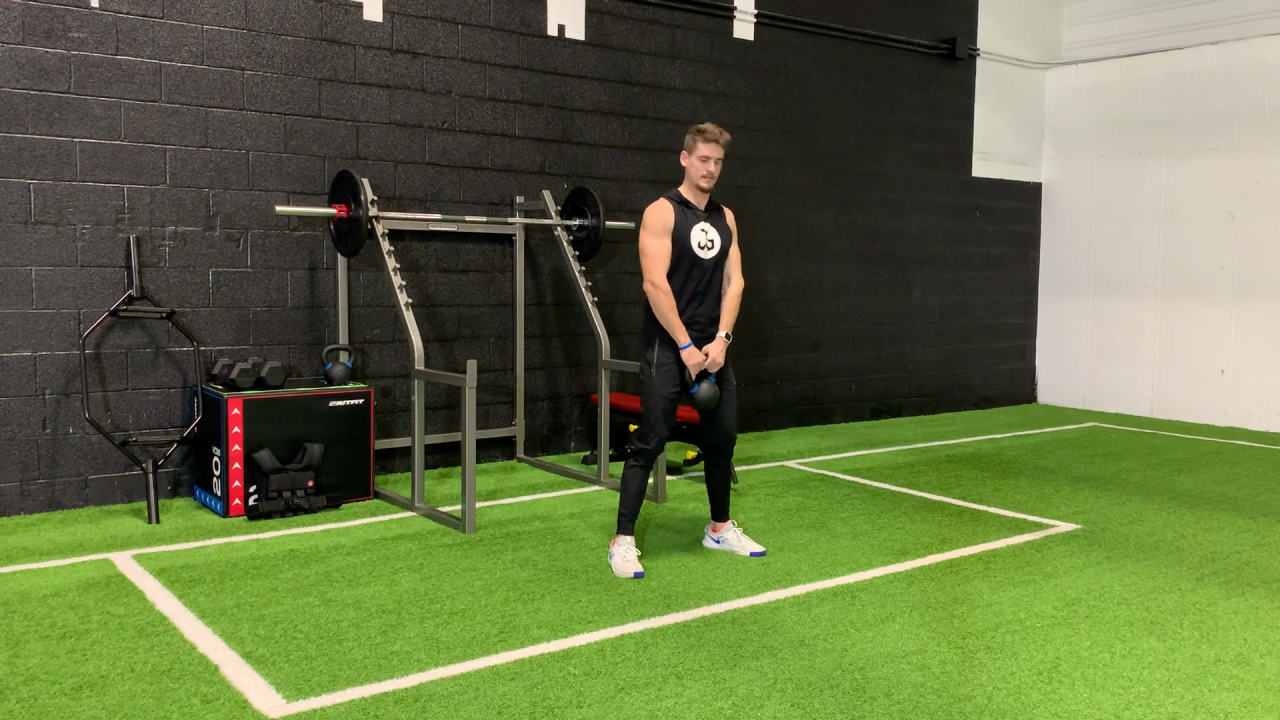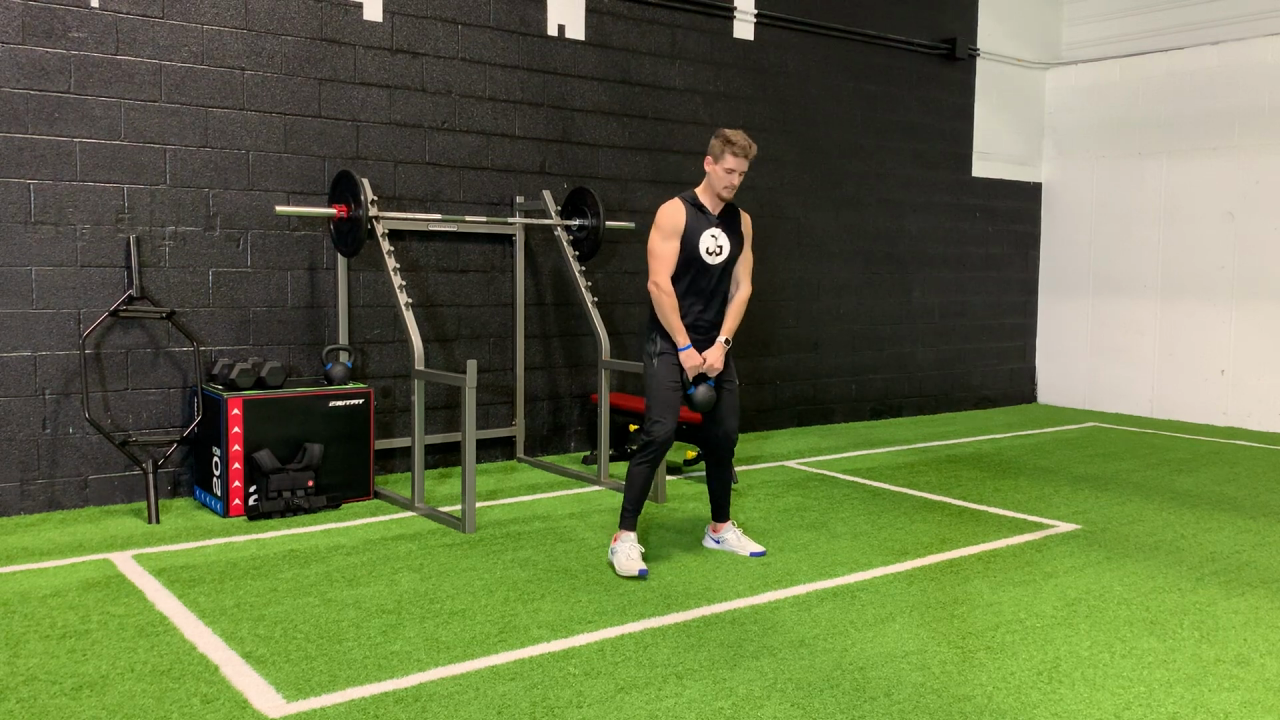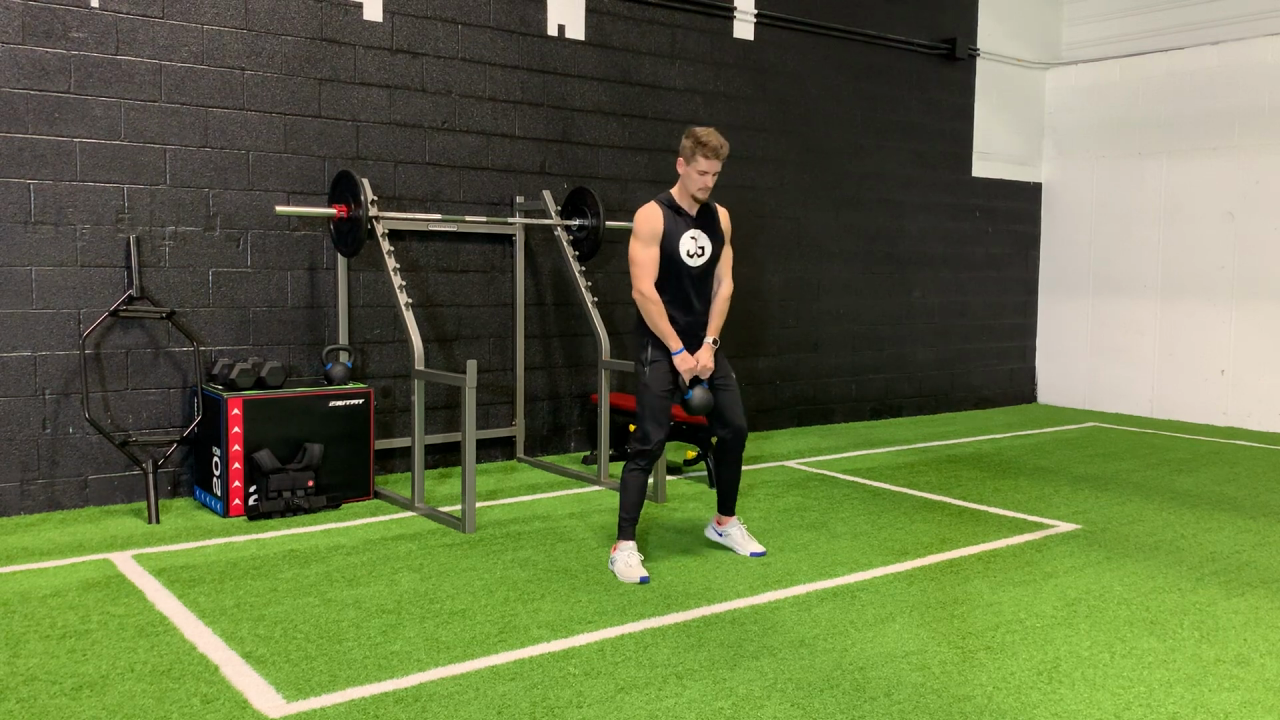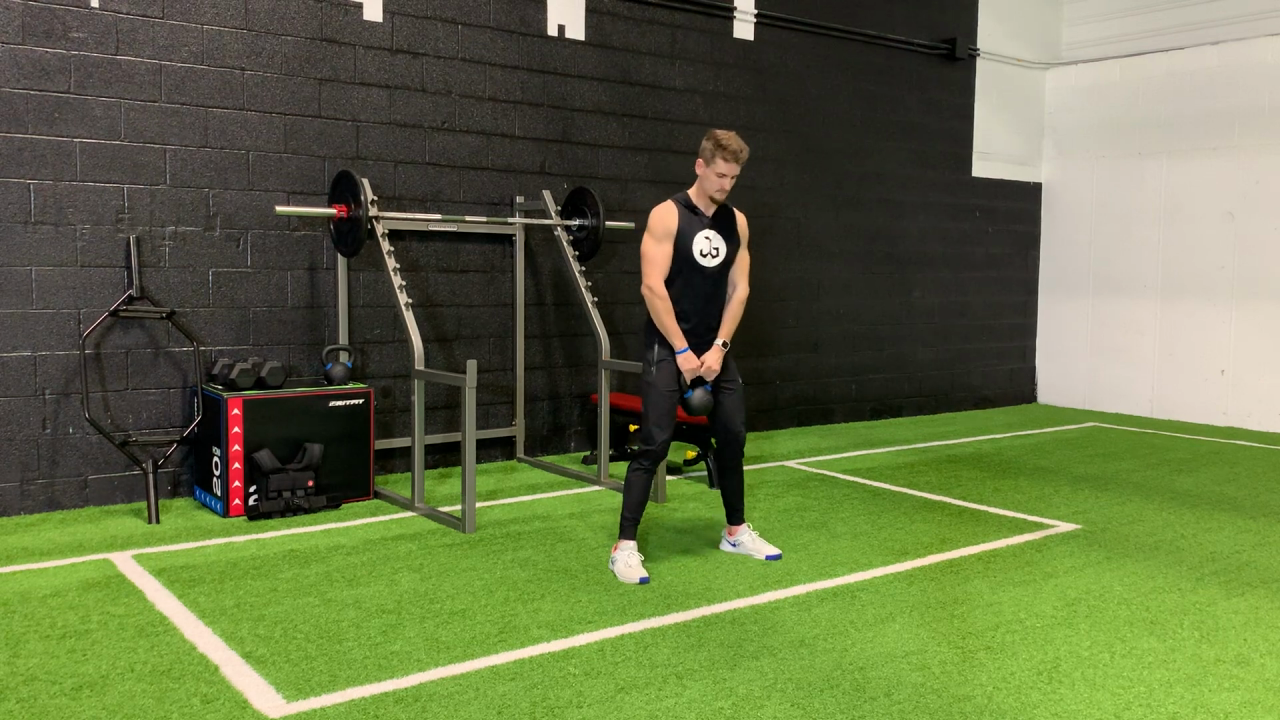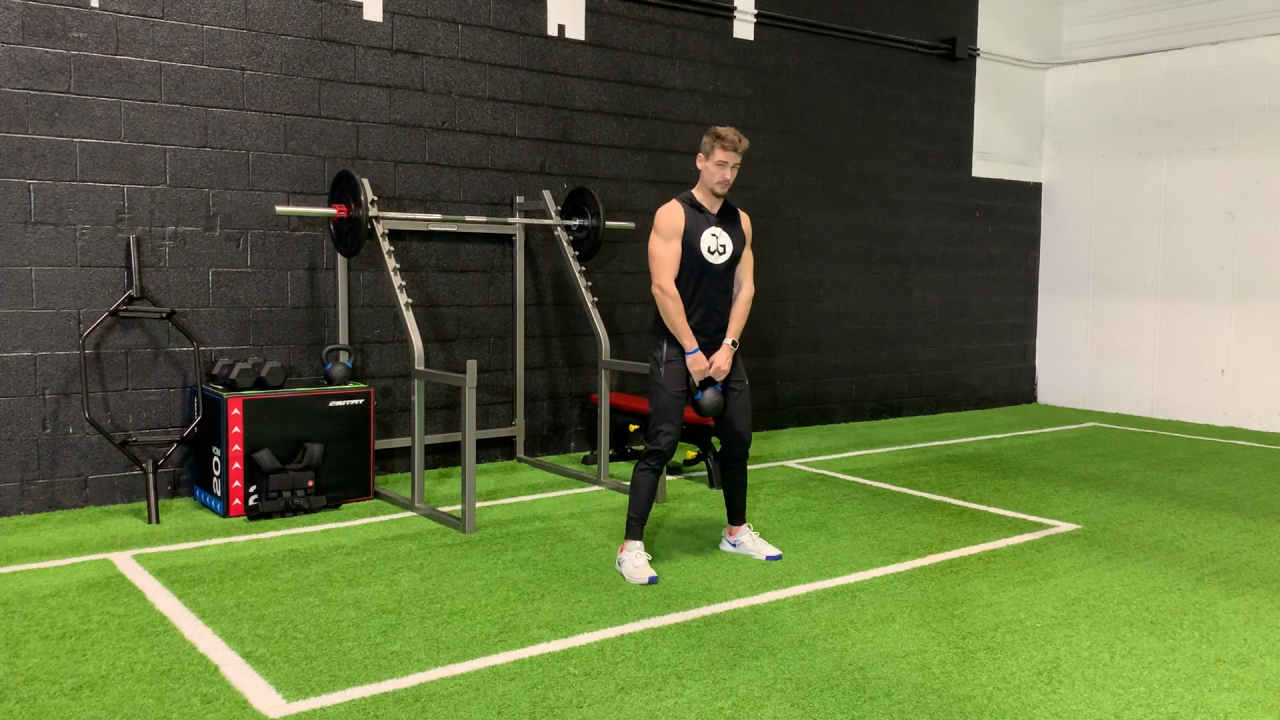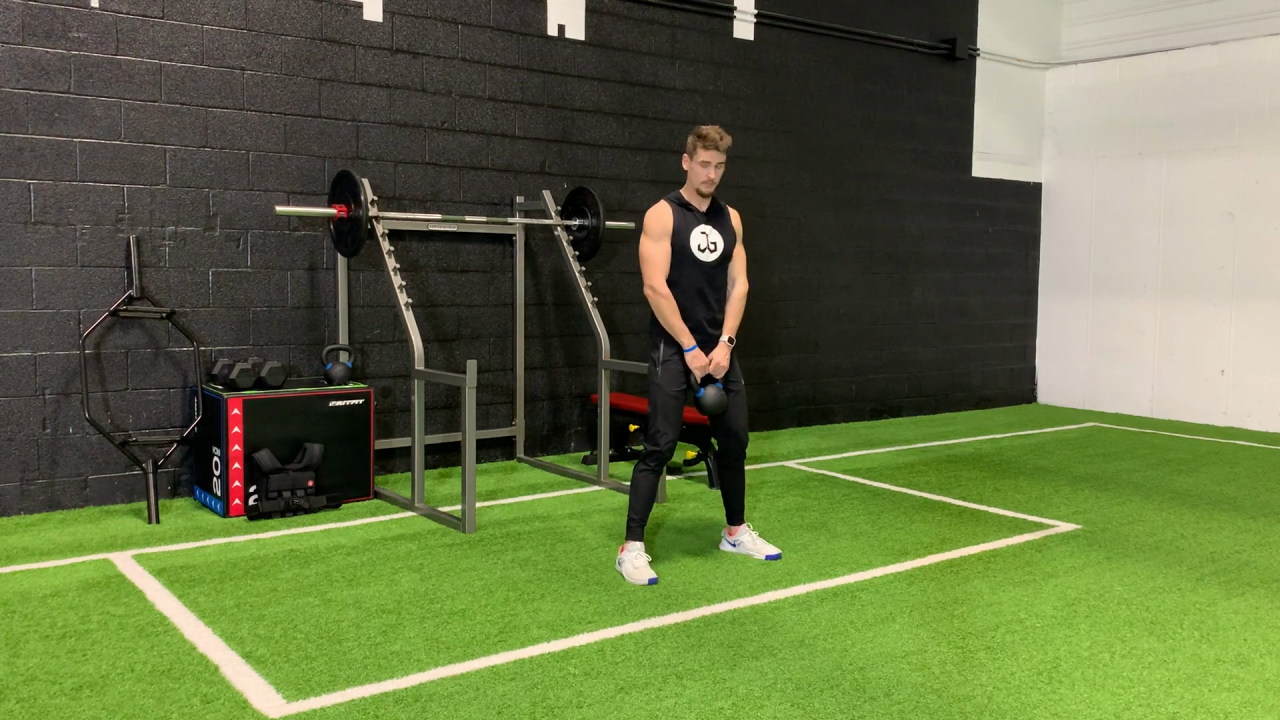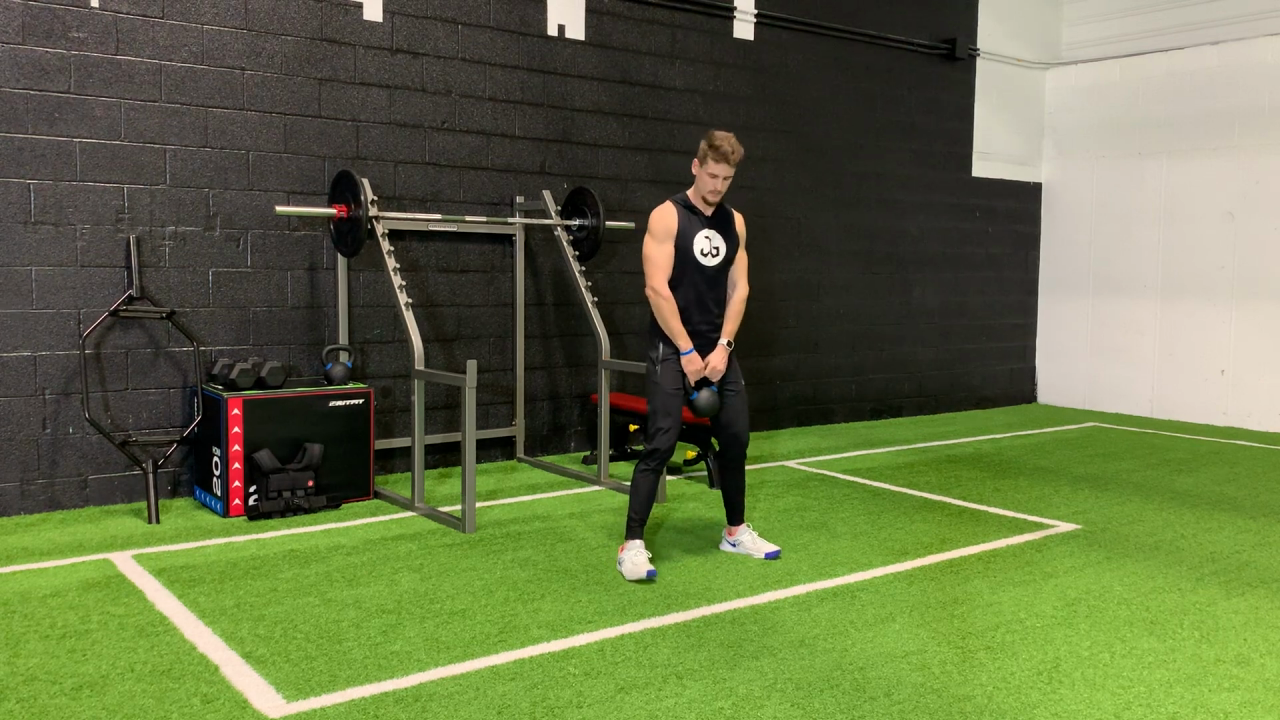
dt=0.3s
person 1, frame 1
left shoulder: (726, 217)
right shoulder: (661, 212)
left elbow: (734, 281)
right elbow: (654, 283)
left wrist: (721, 339)
right wrist: (685, 345)
left hip: (712, 347)
right hip: (668, 346)
left knee: (722, 438)
right knee: (651, 443)
left ankle: (720, 528)
right ankle: (623, 540)
person 1, frame 2
left shoulder: (742, 222)
right shoulder: (675, 212)
left elbow: (742, 287)
right elbow: (659, 283)
left wrist: (721, 344)
right wrist: (684, 347)
left hip: (714, 345)
right hip: (670, 341)
left knee: (723, 438)
right knee: (658, 434)
left ankle: (720, 528)
right ankle: (625, 536)
person 1, frame 3
left shoulder: (720, 218)
right shoulder: (652, 216)
left elbow: (724, 284)
right elbow: (643, 290)
left wrist: (709, 345)
right wrist: (677, 352)
left hip: (704, 344)
right hip: (660, 345)
left knee: (734, 429)
right knee: (649, 444)
left ankle: (724, 521)
right ankle: (624, 546)
person 1, frame 4
left shoulder: (737, 223)
right shoulder: (667, 215)
left elbow: (739, 288)
right elbow: (652, 286)
left wrist: (719, 347)
right wrist: (681, 351)
left hip: (714, 347)
right hip: (667, 346)
left knee: (732, 438)
right knee: (655, 443)
left ankle: (736, 531)
right ankle: (625, 546)
person 1, frame 5
left shoulder: (741, 221)
right shoulder: (673, 214)
left elbow: (744, 288)
right elbow: (662, 286)
left wrist: (728, 346)
right wrist: (691, 351)
left hip: (722, 348)
right hip: (676, 347)
left knee: (738, 439)
right knee: (661, 444)
left ankle: (736, 531)
right ankle: (632, 546)
person 1, frame 6
left shoulder: (730, 218)
right shoulder: (662, 215)
left elbow: (738, 284)
right elbow: (654, 286)
left wrist: (724, 343)
right wrist: (689, 348)
left hip: (718, 346)
right hip: (672, 348)
left knee: (734, 439)
right knee: (660, 445)
left ankle: (735, 531)
right ankle: (632, 547)
person 1, frame 7
left shoulder: (735, 222)
right shoulder: (667, 216)
left elbow: (738, 288)
right elbow: (656, 288)
left wrist: (722, 346)
right wrist: (686, 351)
left hip: (718, 348)
right hip: (671, 347)
left knee: (735, 439)
right knee: (661, 443)
left ankle: (735, 531)
right ankle: (632, 545)
